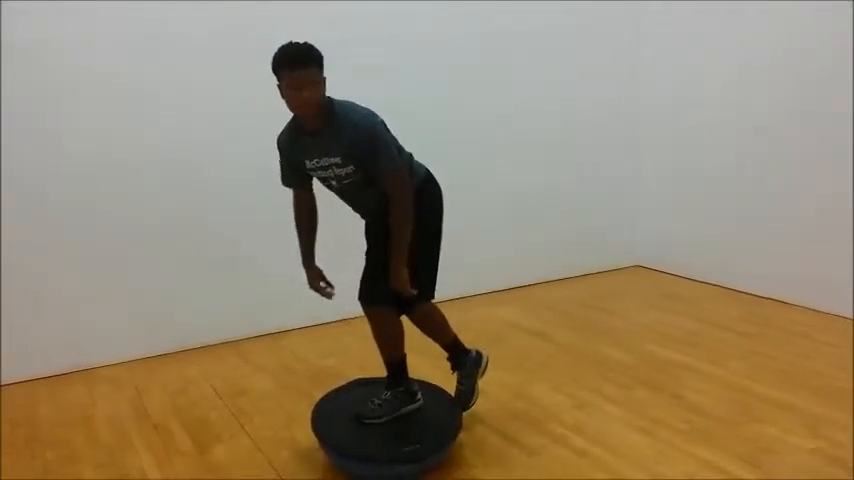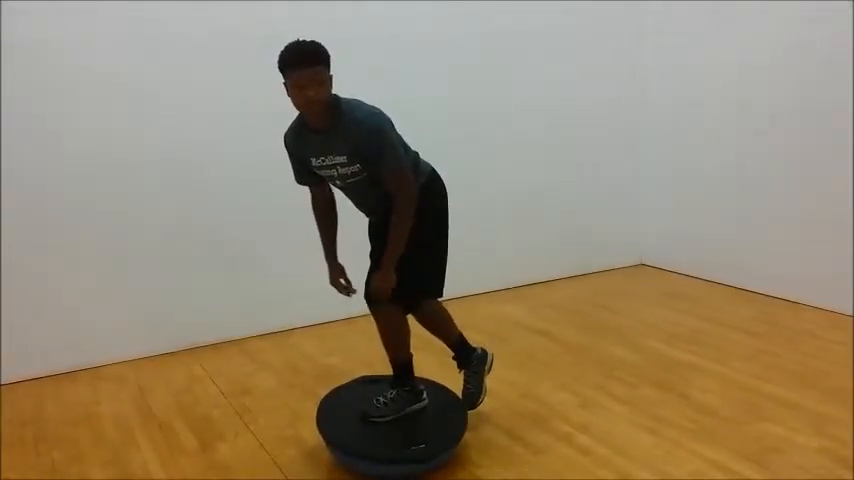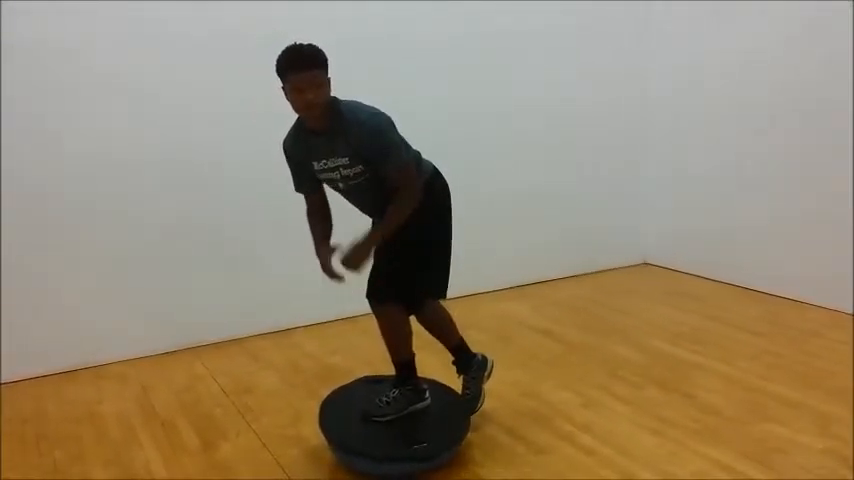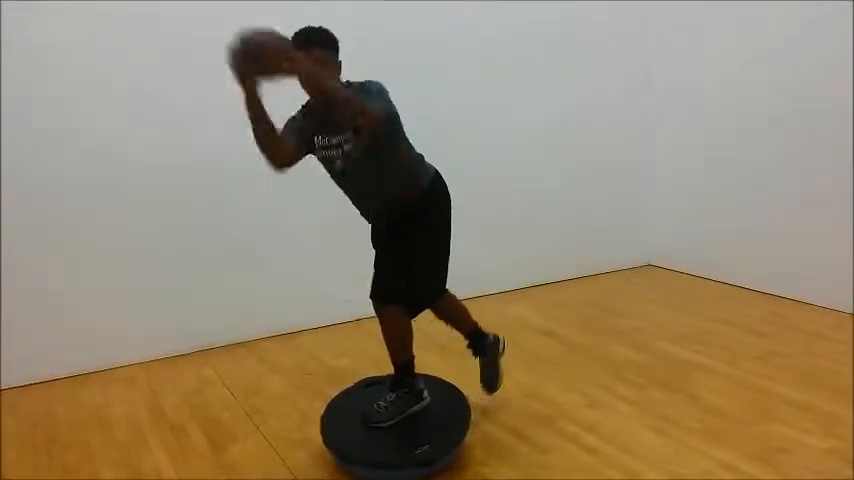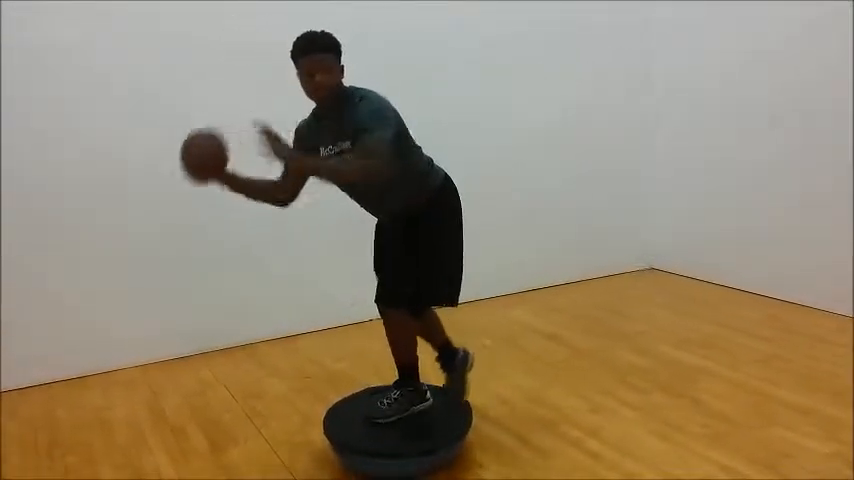
dt=0.3s
person 1, frame 1
left shoulder: (361, 125)
right shoulder: (289, 143)
left elbow: (401, 194)
right elbow: (303, 201)
left wrist: (399, 264)
right wrist: (308, 263)
left hip: (416, 201)
right hip: (378, 213)
left knee: (377, 297)
right knee: (407, 297)
left ankle: (400, 388)
right ankle: (464, 359)
person 1, frame 2
left shoulder: (367, 123)
right shoulder: (296, 140)
left elbow: (405, 196)
right elbow: (321, 196)
left wrist: (388, 265)
right wrist: (331, 258)
left hip: (421, 200)
right hip: (383, 212)
left knee: (386, 295)
right knee: (410, 295)
left ankle: (406, 387)
right ankle: (470, 357)
person 1, frame 3
left shoulder: (368, 124)
right shoulder: (295, 145)
left elbow: (410, 189)
right elbow: (316, 202)
left wrist: (369, 244)
right wrist: (322, 248)
left hip: (424, 201)
right hip: (386, 211)
left knee: (386, 296)
right knee: (411, 296)
left ankle: (409, 386)
right ankle: (469, 363)
person 1, frame 4
left shoulder: (369, 93)
right shoulder: (303, 123)
left elbow: (371, 123)
right elbow: (280, 159)
left wrist: (318, 81)
right wrist: (250, 95)
left hip: (424, 201)
right hip: (386, 217)
left knee: (389, 297)
right knee: (421, 292)
left ankle: (407, 389)
right ankle: (484, 343)
person 1, frame 5
left shoulder: (371, 109)
right shoulder: (309, 131)
left elbow: (373, 170)
right elbow: (284, 194)
left wrist: (302, 163)
right wrist: (228, 179)
left hip: (433, 204)
right hip: (393, 217)
left knee: (398, 301)
right knee: (397, 300)
left ankle: (411, 388)
right ankle: (452, 357)
